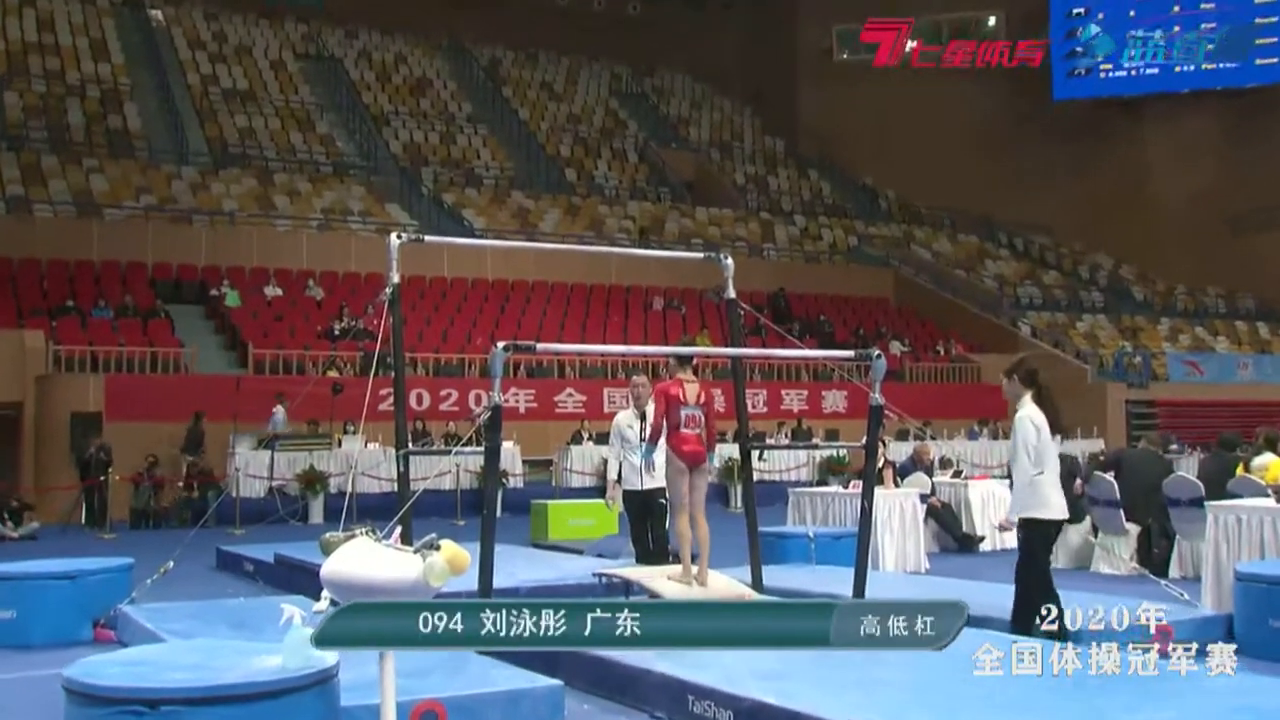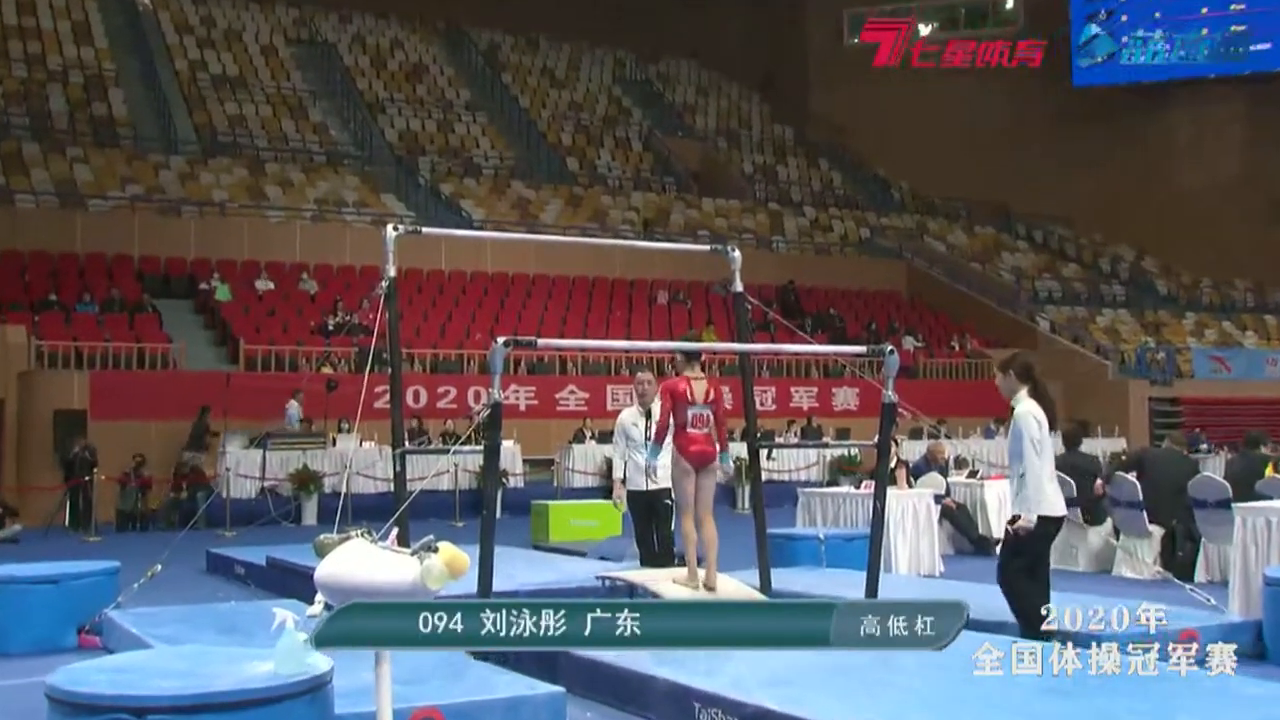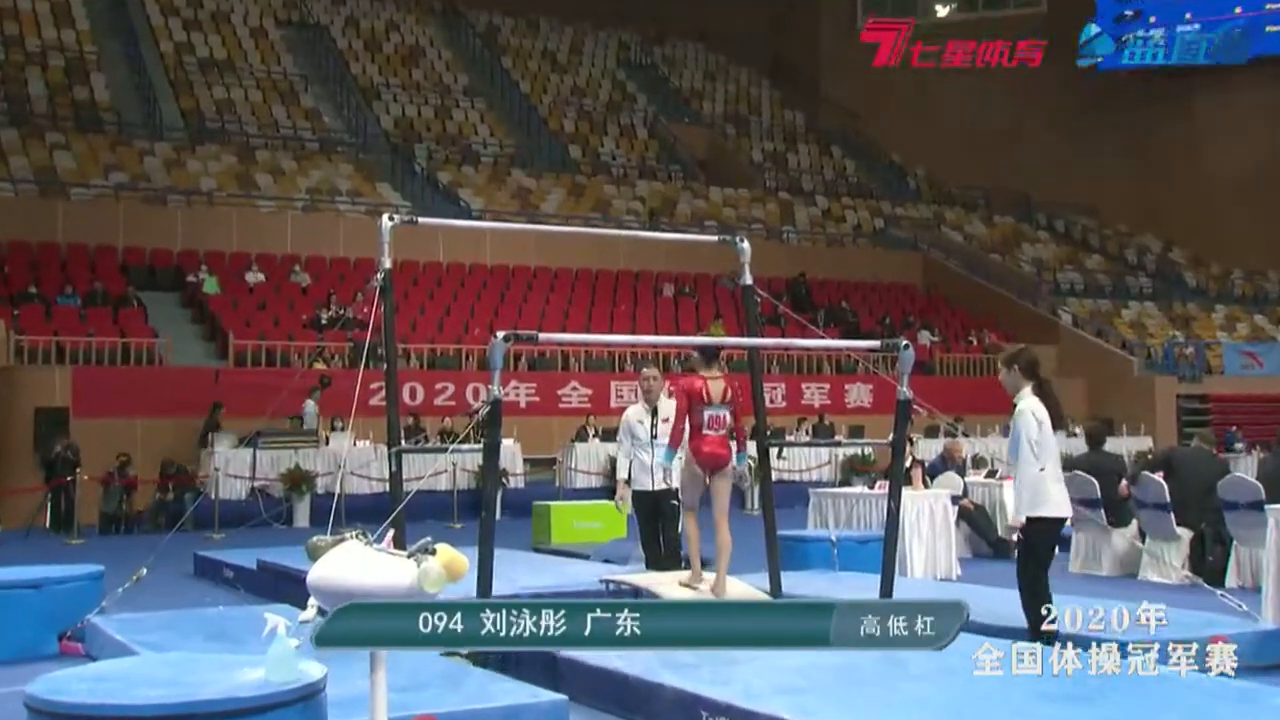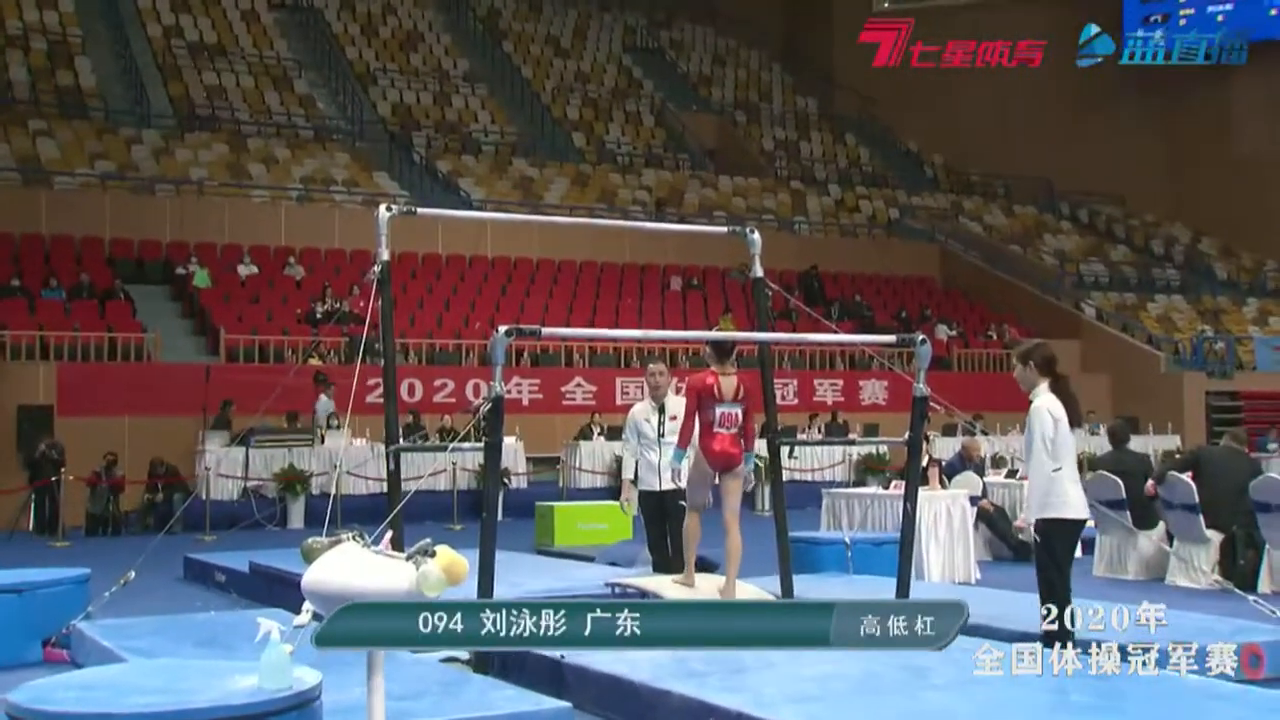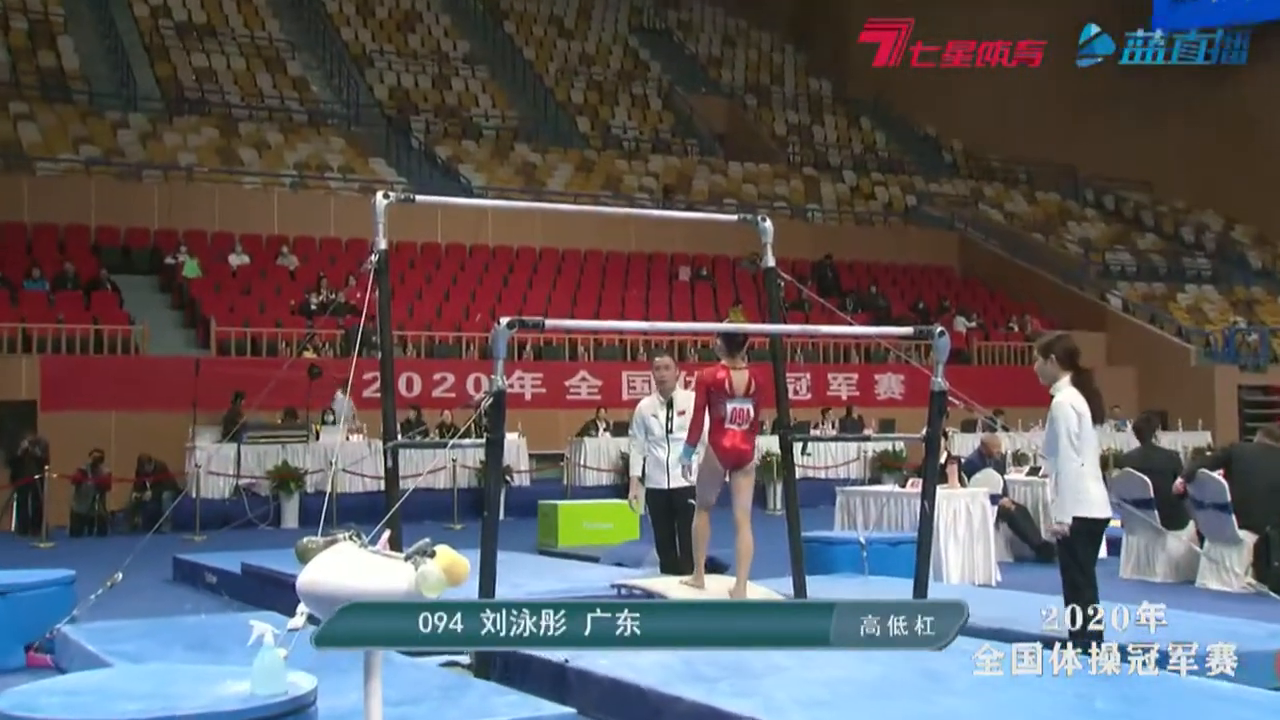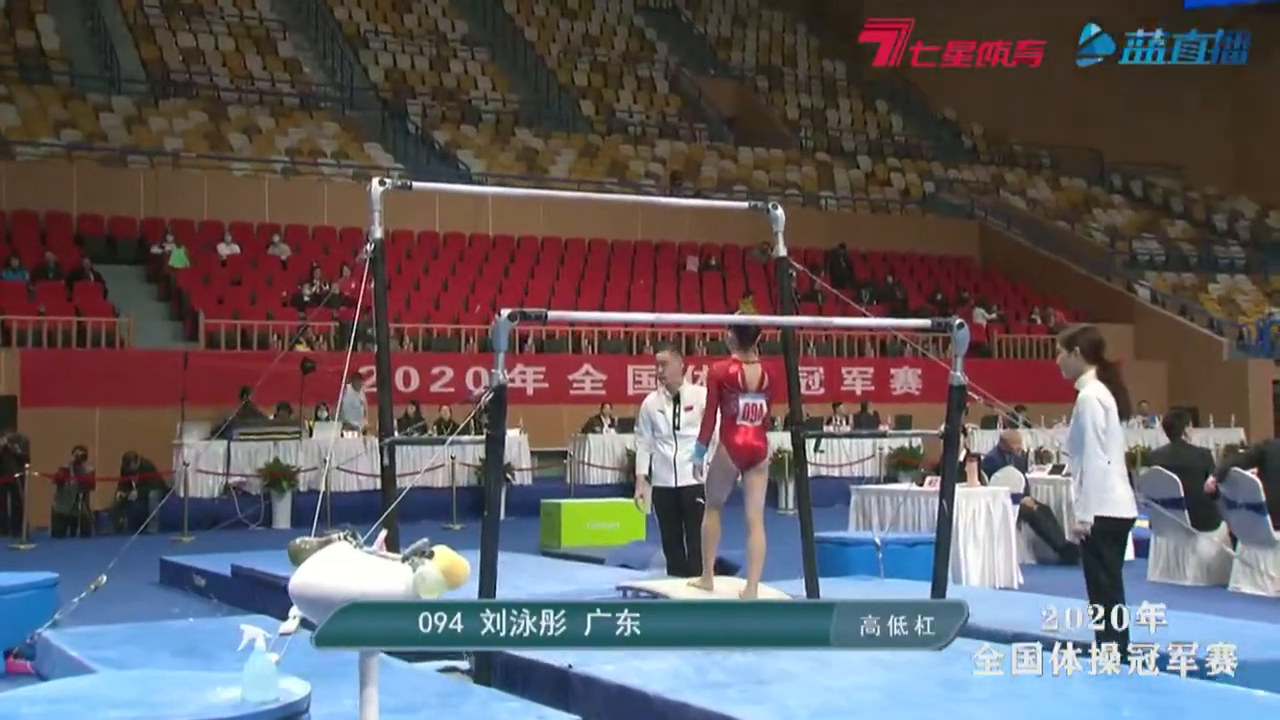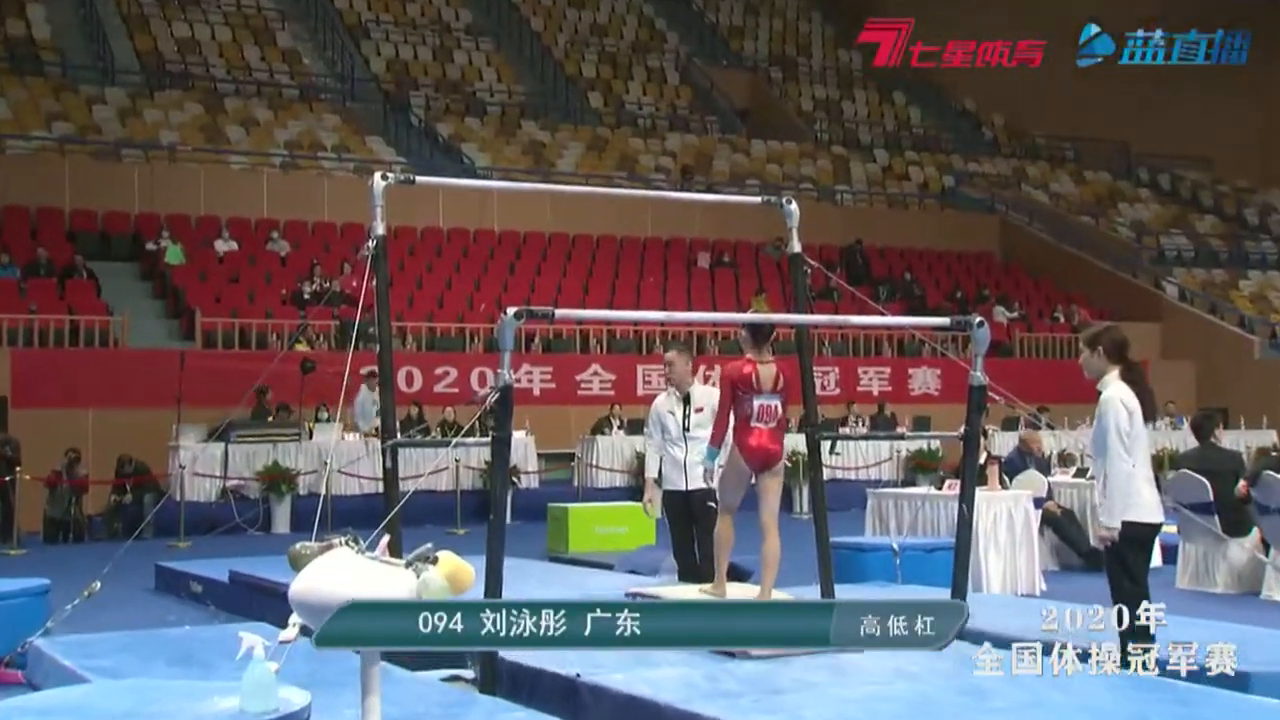
dt=0.3s
person 1, frame 1
left shoulder: (1025, 417)
right shoulder: (1042, 413)
left elbow: (1023, 470)
left wrist: (1012, 514)
left hip: (1038, 509)
right hip: (1050, 506)
left knee: (1038, 579)
right knee: (1027, 575)
person 1, frame 2
left shoulder: (1024, 412)
right shoulder: (1035, 408)
left elbow: (1032, 467)
left wrist: (1027, 515)
left hip: (1036, 509)
right hip: (1047, 507)
left knee: (1011, 575)
right knee: (1033, 577)
person 1, frame 3
left shoulder: (1025, 409)
right shoulder: (1040, 405)
left elbow: (1028, 465)
left wrist: (1020, 513)
left hip: (1039, 508)
right hip: (1051, 505)
left knee: (1032, 582)
right knee: (1035, 580)
person 1, frame 4
left shoulder: (1041, 406)
right shoulder: (1057, 402)
left elbow: (1041, 465)
left wrist: (1028, 513)
left hip: (1055, 509)
right hip: (1070, 507)
left knee: (1053, 588)
right knee: (1055, 585)
right ankle: (1061, 650)
person 1, frame 5
left shoulder: (1063, 401)
right shoulder: (1078, 397)
left elbow: (1068, 463)
left wrist: (1061, 516)
left hip: (1078, 509)
right hip: (1092, 507)
left knee: (1078, 590)
right knee: (1082, 588)
left ankle: (1086, 656)
right ankle: (1089, 653)
person 1, frame 6
left shoulder: (1089, 396)
right shoulder: (1104, 391)
left elbow: (1093, 461)
left wrist: (1084, 514)
left hip: (1103, 508)
right hip: (1116, 506)
left knee: (1105, 593)
right knee: (1108, 592)
right ankle: (1117, 661)
person 1, frame 7
left shoulder: (1112, 397)
right shoulder: (1128, 392)
left elbow: (1117, 464)
left wrist: (1110, 520)
left hip: (1128, 514)
right hip: (1142, 511)
left knee: (1129, 601)
right knee: (1134, 600)
person 2, frame 1
left shoulder: (665, 389)
right shoulder: (704, 391)
left elbow: (658, 424)
right elbow: (711, 429)
left wrist: (649, 451)
right wrist: (710, 457)
left hip: (678, 452)
right hip: (699, 453)
left knee: (681, 513)
right knee: (699, 513)
person 2, frame 2
left shoulder: (671, 386)
right shoulder: (713, 388)
left elbow: (664, 423)
right elbow: (721, 427)
left wrist: (653, 455)
right wrist: (725, 458)
left hip: (685, 452)
right hip: (709, 453)
left knee: (687, 515)
right knee: (706, 515)
left ankle: (693, 575)
right ankle: (711, 575)
person 2, frame 3
left shoulder: (687, 385)
right shoulder: (730, 387)
left elbow: (679, 424)
right elbow: (739, 427)
left wrist: (668, 459)
right wrist: (742, 459)
left hip: (698, 454)
right hip: (723, 455)
left knee: (689, 512)
right knee: (721, 520)
left ankle: (696, 572)
right ankle: (720, 582)
person 2, frame 4
left shoulder: (698, 382)
right shoulder: (743, 385)
left elbow: (689, 422)
right elbow: (749, 427)
left wrist: (677, 458)
right wrist: (749, 462)
left hip: (709, 452)
right hip: (735, 455)
left knee: (694, 509)
right knee: (732, 521)
left ankle: (689, 572)
right ankle: (730, 584)
person 2, frame 5
left shoulder: (707, 376)
right shoulder: (754, 379)
left elbow: (698, 419)
right elbow: (755, 422)
left wrist: (687, 454)
left hip: (719, 448)
right hip: (745, 451)
left knee: (703, 509)
right knee: (743, 520)
left ankle: (698, 575)
right ankle: (741, 586)
person 2, frame 6
left shoulder: (720, 371)
right shoulder: (767, 373)
left elbow: (710, 415)
right elbow: (766, 416)
left wrist: (699, 453)
left hip: (731, 446)
right hip: (759, 447)
left knee: (712, 508)
right knee: (755, 520)
left ankle: (707, 577)
right ankle: (751, 589)
person 2, frame 7
left shoulder: (733, 371)
right shoulder: (782, 374)
left elbow: (723, 417)
right elbow: (782, 419)
left wrist: (710, 456)
left hip: (745, 448)
right hip: (774, 450)
left knee: (725, 512)
right knee: (770, 524)
left ankle: (719, 583)
right ankle: (766, 594)
person 3, frame 1
right shoulder: (621, 419)
right elbow: (614, 453)
right wrist: (611, 485)
left hip: (657, 483)
right hip: (631, 486)
left knee: (659, 534)
right knee: (638, 534)
person 3, frame 2
right shoulder: (625, 417)
right elbow: (619, 452)
right wrist: (617, 484)
left hip: (663, 484)
right hip: (635, 486)
left knee: (664, 535)
right knee: (642, 536)
person 3, frame 3
left shoulder: (676, 409)
right shoulder: (630, 414)
right elbow: (623, 451)
right wrist: (620, 485)
left hip: (669, 483)
right hip: (641, 486)
left knee: (671, 537)
right knee: (648, 538)
person 3, frame 4
left shoulder: (684, 406)
right shoulder: (637, 412)
right elbow: (629, 450)
right wrist: (626, 486)
left hip: (678, 484)
right hip: (648, 486)
left knee: (679, 539)
right knee: (655, 541)
person 3, frame 5
left shoulder: (693, 401)
right shoulder: (644, 407)
right elbow: (637, 446)
right wrist: (634, 484)
left hip: (687, 482)
right hip: (656, 484)
left knee: (688, 539)
right knee: (663, 541)
person 3, frame 6
left shoulder: (701, 396)
right shoulder: (651, 402)
right elbow: (643, 443)
right wrist: (640, 482)
left hip: (695, 480)
right hip: (663, 482)
left knee: (697, 541)
right knee: (671, 542)
person 3, frame 7
left shoulder: (713, 397)
right shoulder: (660, 403)
right elbow: (653, 445)
right wrist: (649, 486)
left hip: (706, 484)
right hip: (673, 486)
left knee: (709, 547)
right knee: (682, 547)
